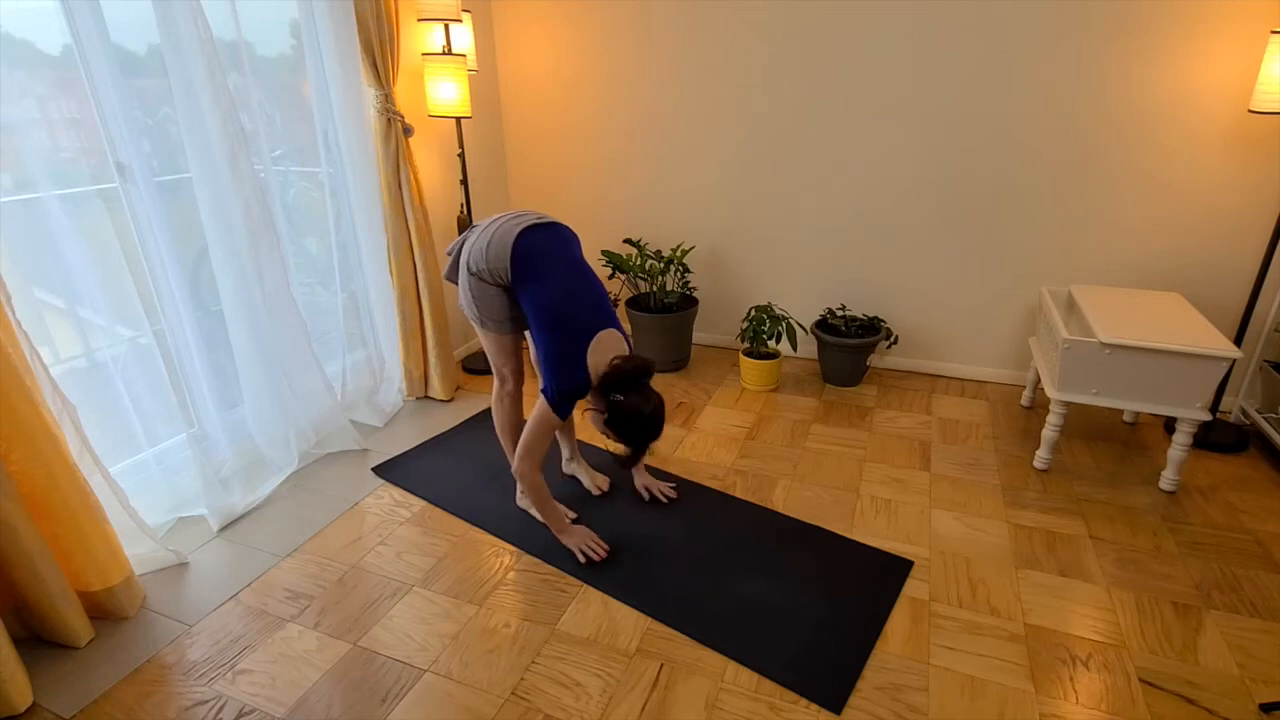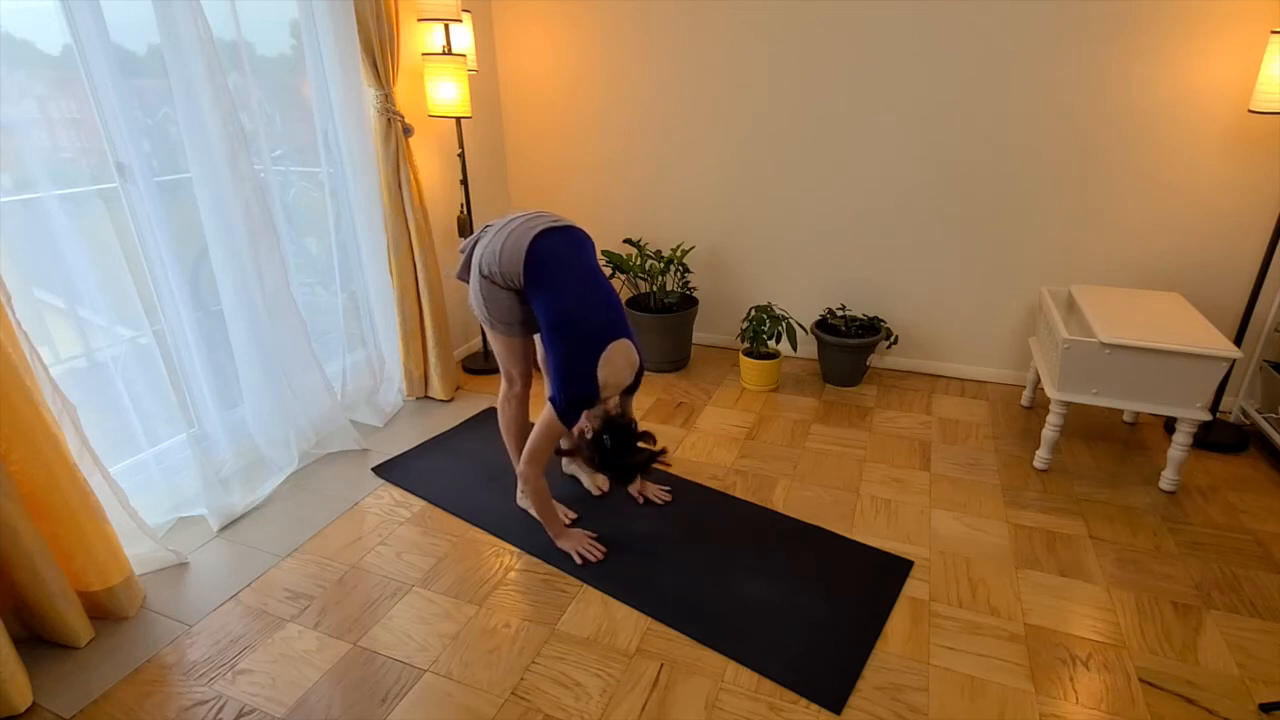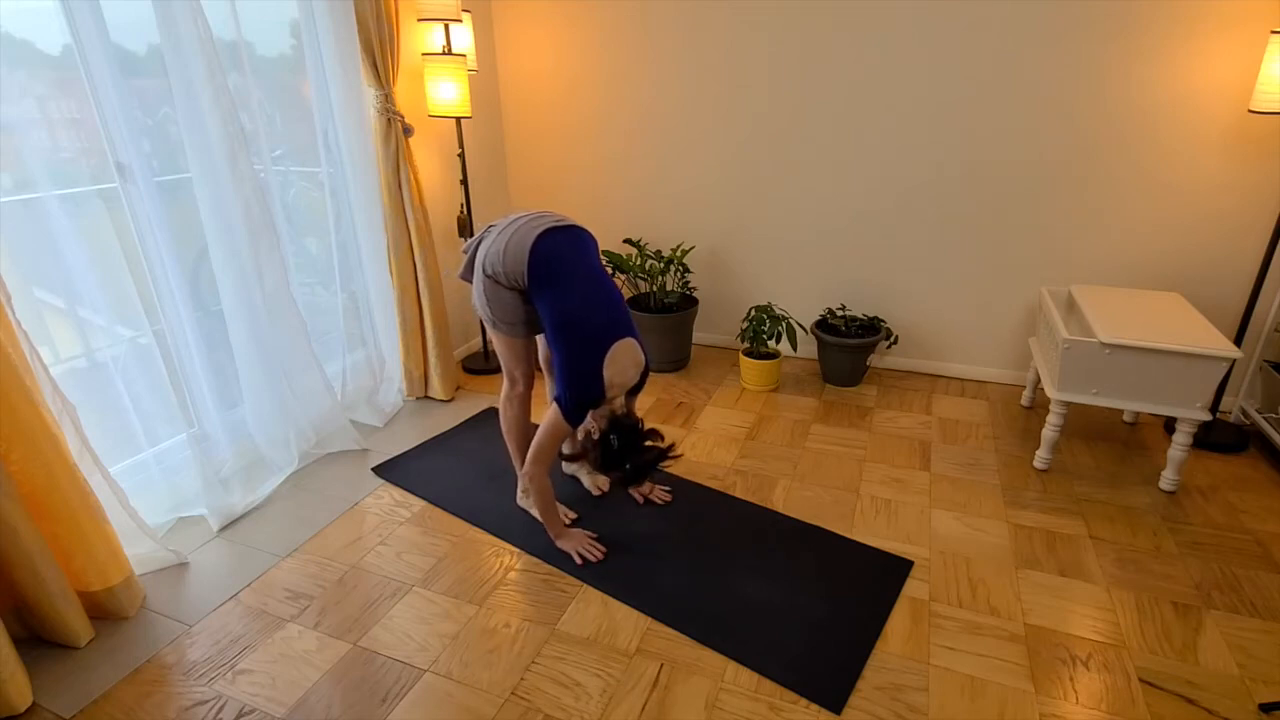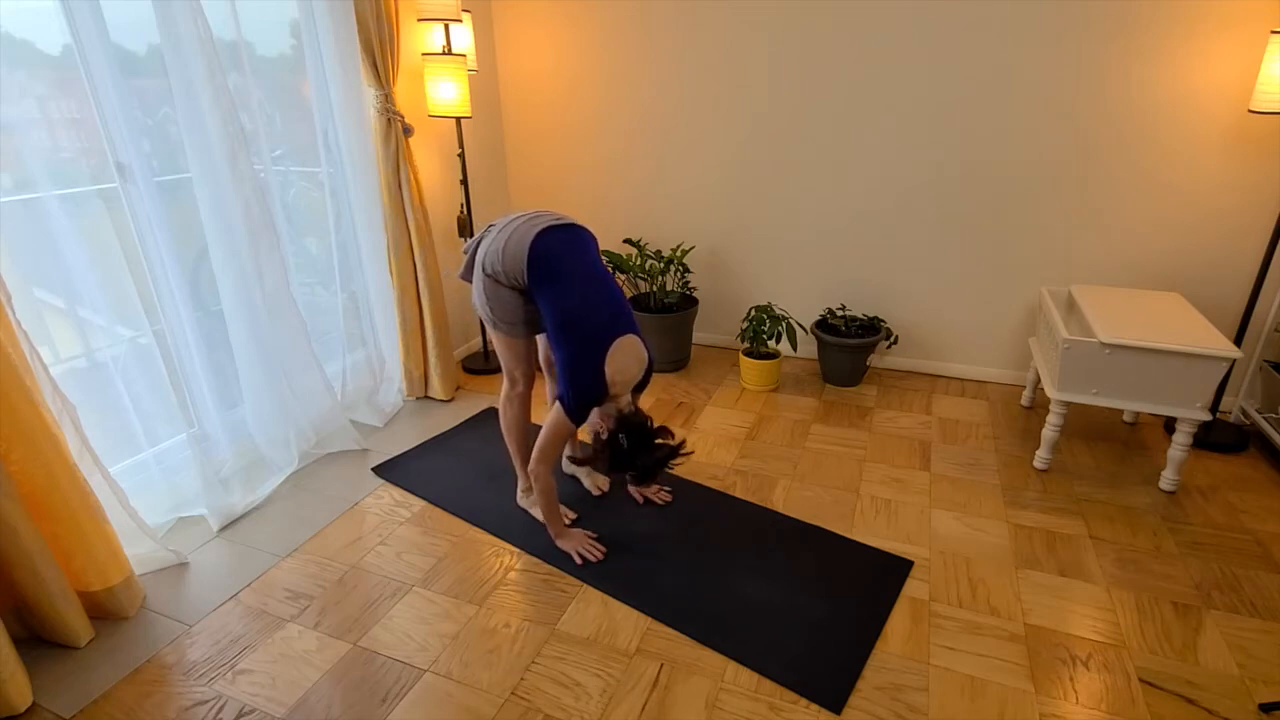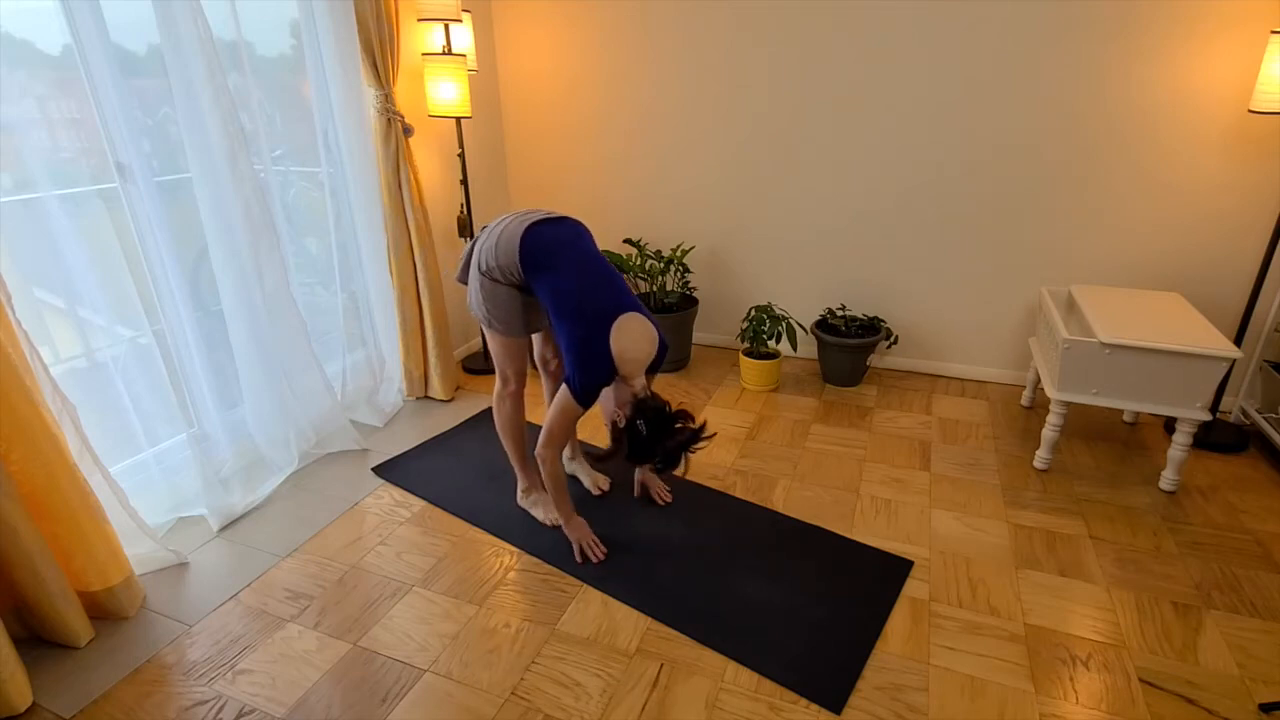
dt=0.7s
person 1, frame 1
left shoulder: (624, 366)
right shoulder: (571, 380)
left elbow: (630, 416)
right elbow: (525, 464)
left wrist: (640, 470)
right wrist: (562, 530)
right hip: (489, 256)
right knee: (510, 379)
left ankle: (571, 459)
right ankle: (524, 492)
person 1, frame 2
left shoulder: (630, 370)
right shoulder: (579, 388)
left elbow: (623, 424)
right elbow: (530, 467)
left wrist: (634, 478)
right wrist: (560, 535)
right hip: (501, 257)
right knee: (518, 381)
left ankle: (573, 462)
right ankle: (523, 493)
person 1, frame 3
left shoulder: (636, 370)
right shoulder: (583, 389)
left elbow: (624, 423)
right elbow: (534, 469)
left wrist: (634, 477)
right wrist: (560, 535)
right hip: (505, 258)
right knee: (519, 382)
left ankle: (574, 459)
right ankle: (524, 492)
person 1, frame 4
left shoulder: (640, 368)
right shoulder: (586, 386)
left elbow: (630, 424)
right elbow: (539, 466)
left wrist: (635, 476)
right wrist: (560, 534)
right hip: (506, 256)
right knee: (519, 381)
left ankle: (572, 457)
right ankle: (525, 491)
person 1, frame 5
left shoulder: (654, 349)
right shoulder: (595, 368)
left elbow: (645, 414)
right elbow: (546, 451)
left wrist: (644, 467)
right wrist: (570, 520)
right hip: (502, 254)
right knee: (512, 381)
left ankle: (574, 457)
right ankle: (527, 489)
